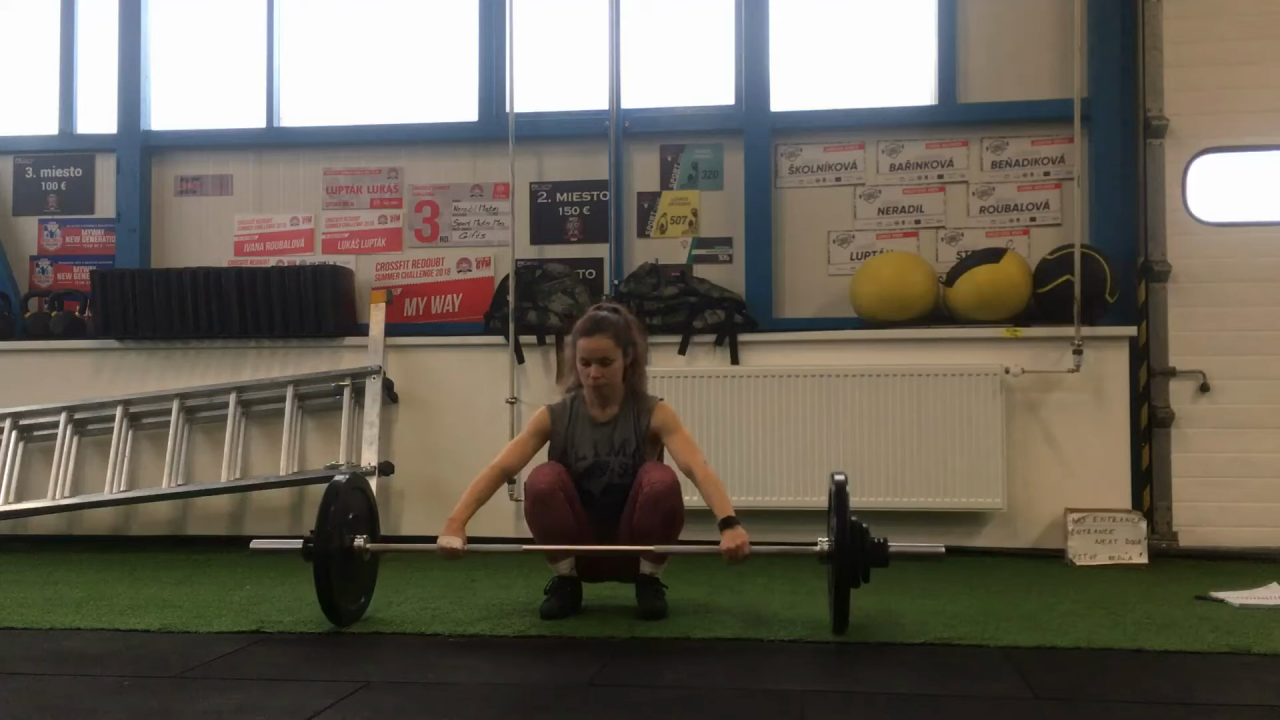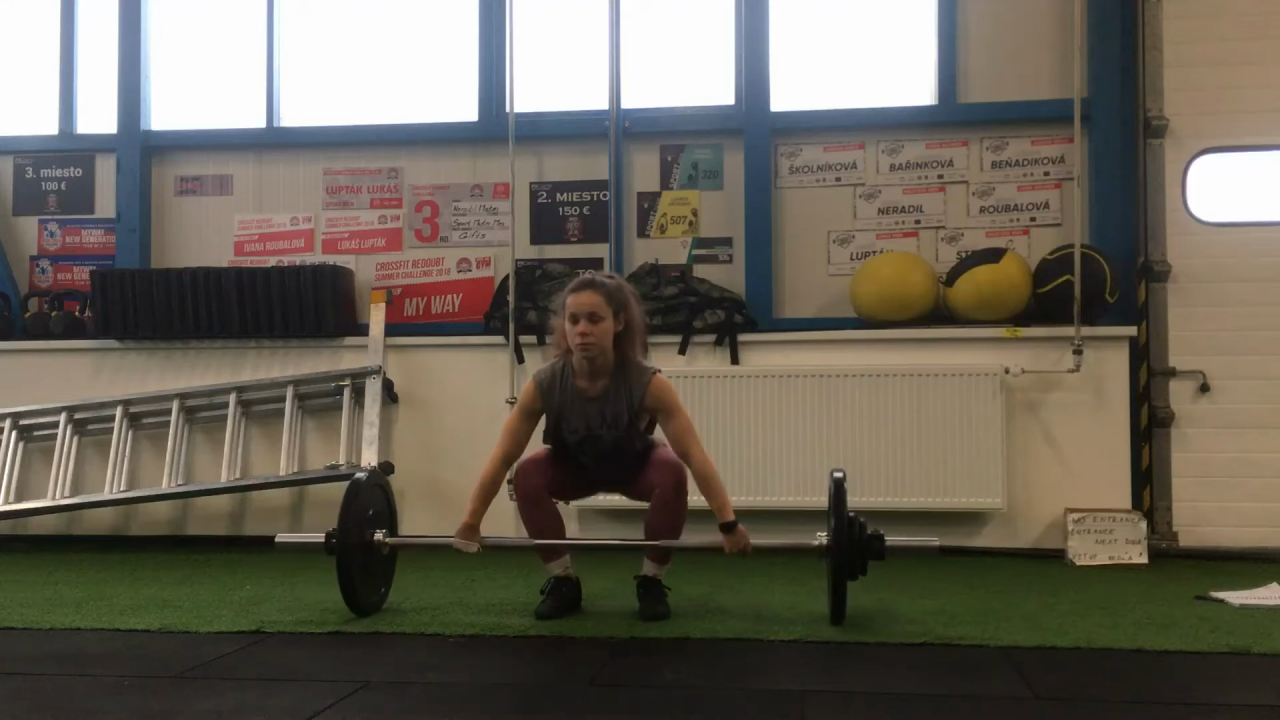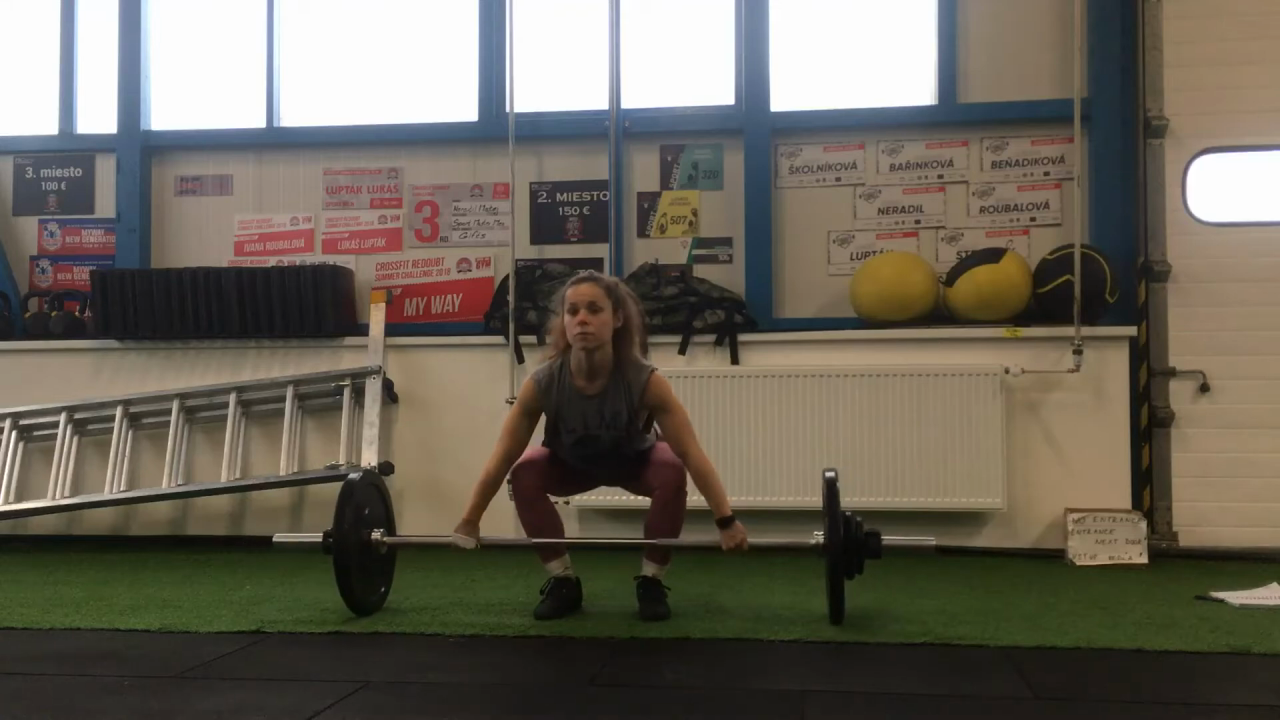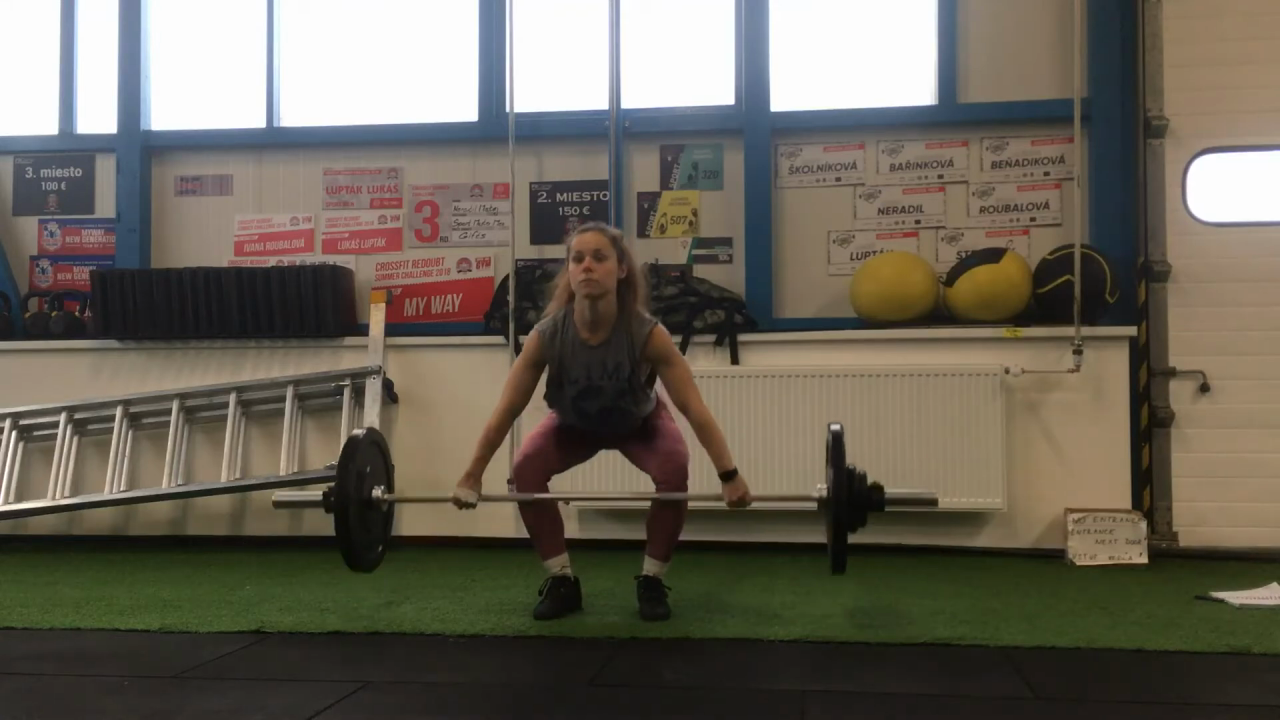
dt=0.5s
person 1, frame 1
left shoulder: (653, 413)
right shoulder: (554, 416)
left elbow: (698, 469)
right elbow: (500, 469)
left wrist: (729, 524)
right wrist: (456, 522)
left hip: (632, 545)
right hip: (578, 546)
left knee: (661, 481)
right knee: (543, 480)
left ankle: (649, 581)
right ankle: (566, 581)
person 1, frame 2
left shoulder: (648, 383)
right shoulder: (544, 385)
left elbow: (694, 456)
right elbow: (503, 458)
left wrist: (728, 523)
right wrist: (471, 523)
left hip: (633, 466)
right hip: (574, 468)
left knee: (671, 476)
right knee: (527, 476)
left ankle: (651, 581)
right ankle: (563, 581)
person 1, frame 3
left shoulder: (645, 381)
right shoulder: (542, 383)
left elbow: (691, 454)
right elbow: (502, 458)
left wrist: (726, 521)
right wrist: (470, 521)
left hip: (635, 460)
right hip: (573, 463)
left knee: (671, 475)
right knee: (524, 475)
left ankle: (651, 582)
right ankle: (562, 581)
person 1, frame 4
left shoulder: (647, 335)
right shoulder: (547, 335)
left elbow: (694, 408)
right elbow: (506, 409)
left wrist: (730, 476)
right wrist: (472, 475)
left hip: (639, 422)
right hip: (574, 423)
left knee: (673, 469)
right knee: (526, 470)
left ankle: (651, 581)
right ankle: (561, 580)
